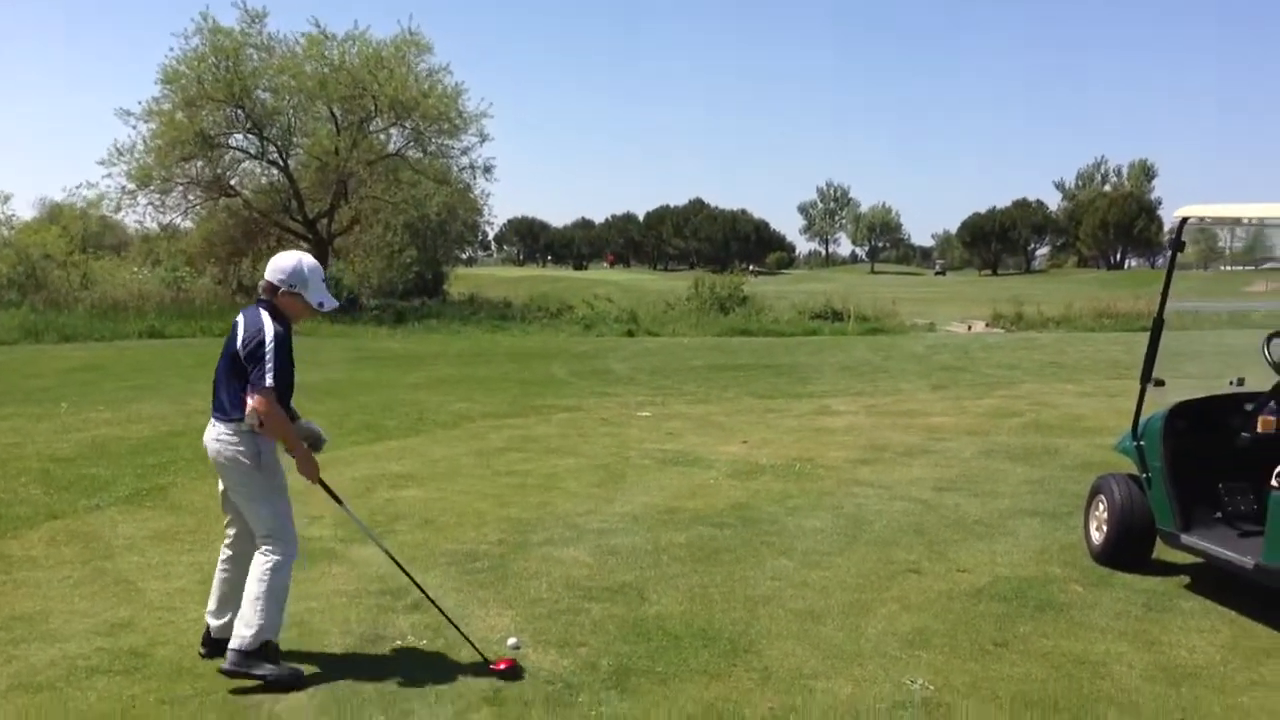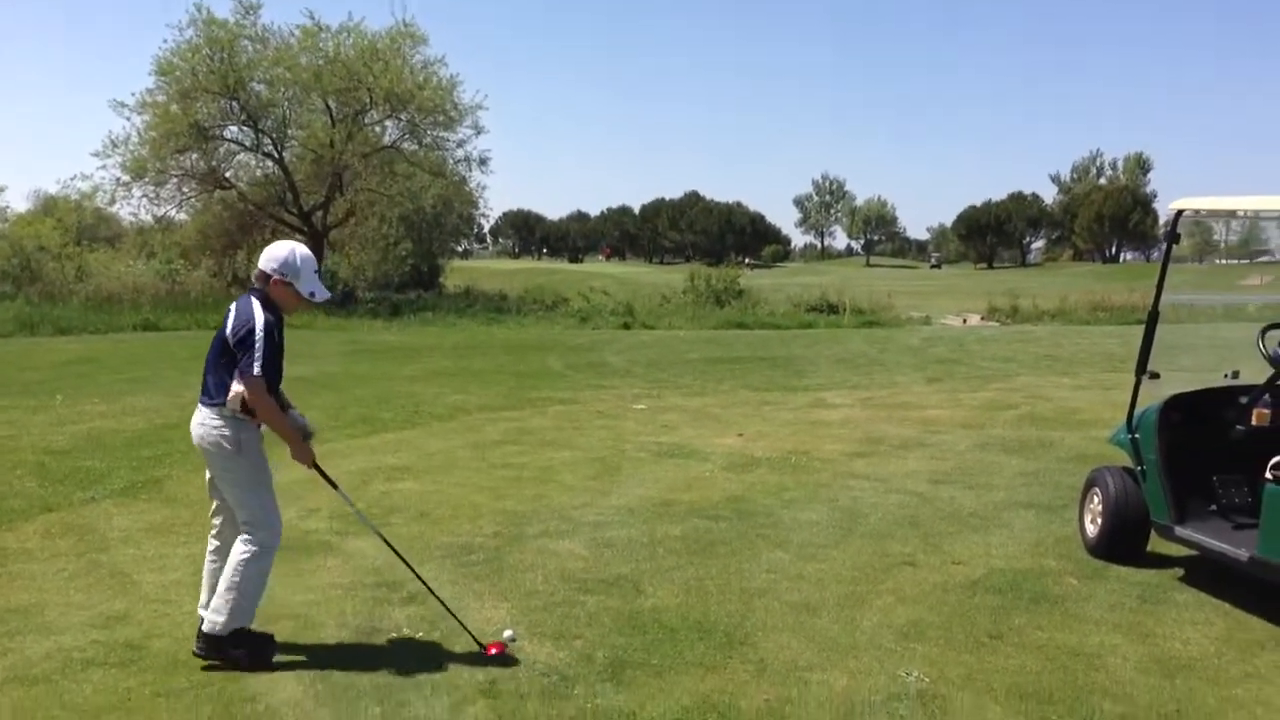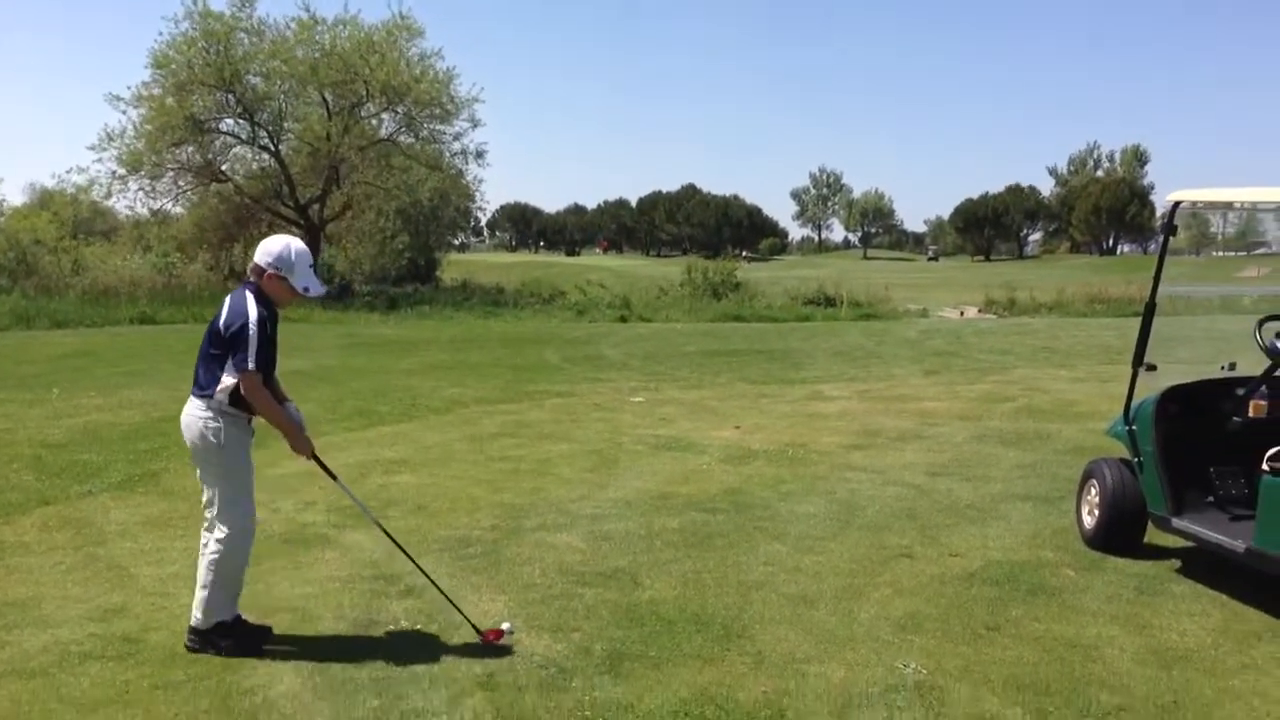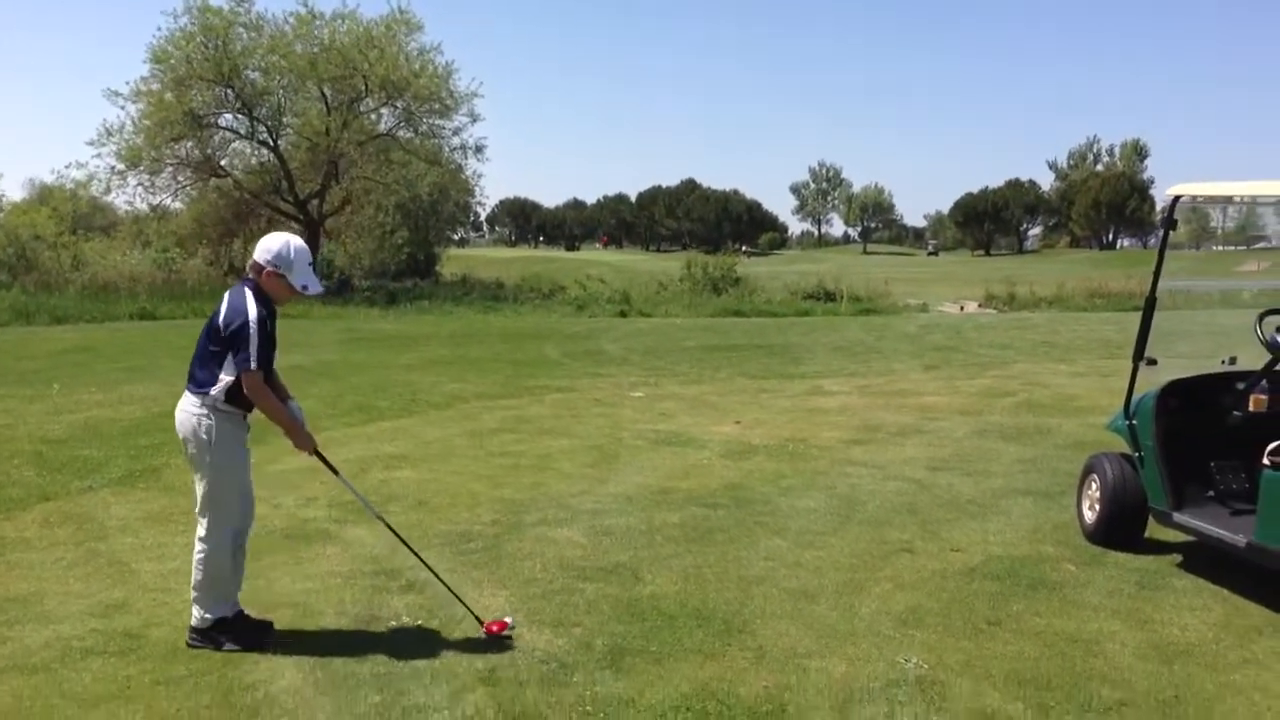
dt=0.1s
person 1, frame 1
left shoulder: (255, 319)
right shoulder: (268, 333)
right elbow: (265, 407)
left wrist: (299, 425)
right wrist: (301, 454)
left hip: (230, 437)
right hip: (243, 444)
left knee: (243, 538)
right knee: (278, 545)
left ankle: (220, 632)
right ankle: (247, 649)
person 1, frame 2
left shoulder: (249, 308)
right shoulder: (258, 321)
right elbow: (255, 395)
left wrist: (291, 414)
right wrist: (294, 440)
left hip: (218, 424)
right hip: (229, 429)
left knee: (229, 527)
right knee: (260, 530)
left ankle: (214, 626)
right ankle: (223, 631)
person 1, frame 3
left shoulder: (250, 304)
right shoulder: (250, 315)
left elbow: (261, 373)
right elbow: (251, 388)
left wrist: (289, 408)
right wrist: (292, 433)
left hip: (219, 419)
right hip: (216, 423)
left knee: (229, 521)
right knee: (231, 525)
left ankle: (221, 615)
right ankle: (206, 626)
person 1, frame 4
left shoulder: (249, 301)
right shoulder: (249, 313)
left elbow: (262, 369)
right elbow: (254, 386)
left wrist: (291, 404)
right wrist: (294, 430)
left hip: (216, 416)
right hip: (210, 419)
left knee: (235, 515)
right knee: (220, 521)
left ankle: (223, 610)
right ankle: (206, 622)
